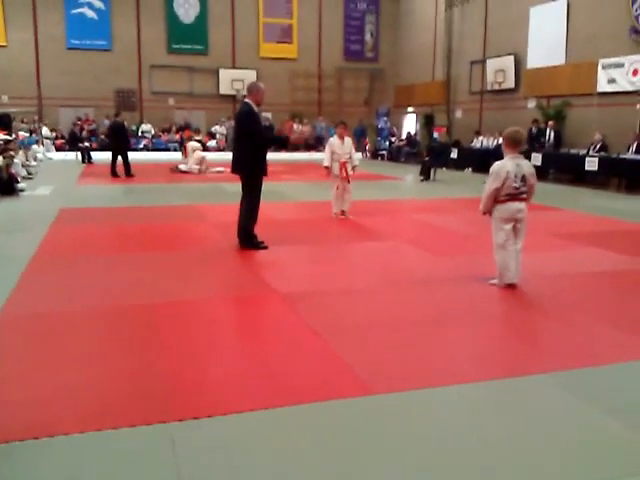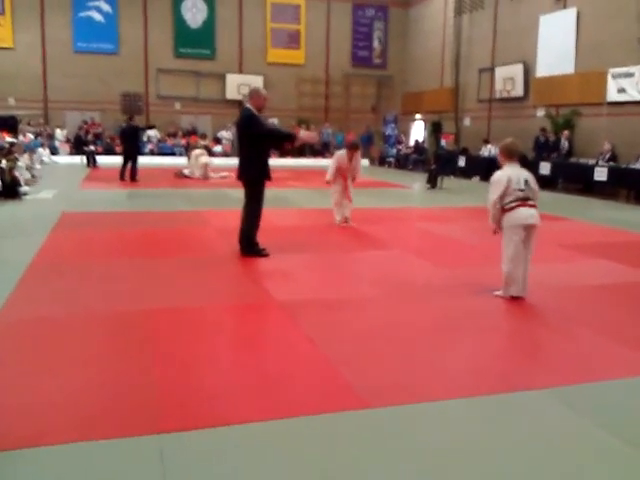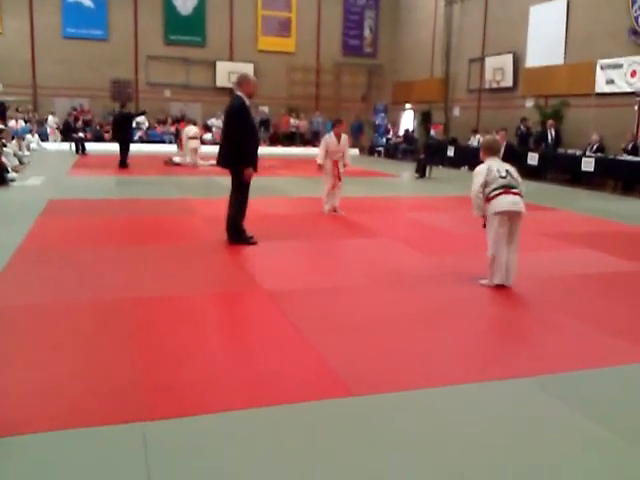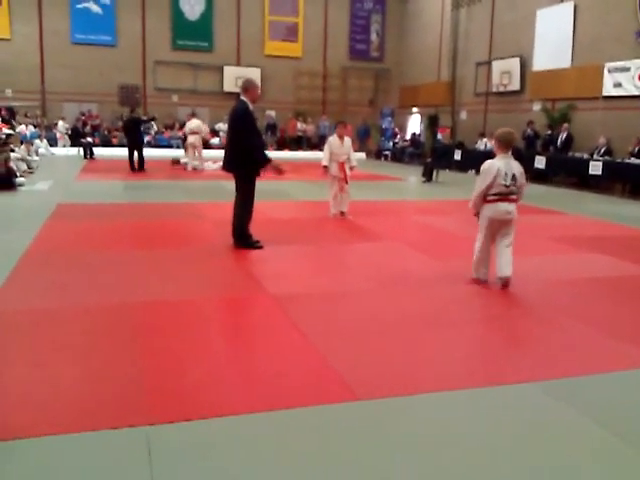
dt=0.5s
person 1, frame 1
left shoulder: (246, 111)
right shoulder: (248, 112)
left elbow: (259, 134)
right elbow: (263, 135)
left wrist: (282, 140)
right wrist: (287, 141)
left hip: (248, 162)
right hip: (250, 163)
left knee: (249, 199)
right knee: (251, 200)
left ankle: (245, 236)
right ankle: (248, 239)
person 1, frame 2
left shoulder: (249, 116)
right shoulder: (249, 117)
left elbow: (266, 134)
right elbow: (269, 132)
left wrist: (293, 138)
right wrist: (296, 136)
left hip: (252, 168)
right hip: (254, 170)
left knee: (252, 205)
right knee: (253, 206)
left ankle: (247, 243)
right ankle: (248, 245)
person 1, frame 3
left shoulder: (237, 103)
right shoulder: (240, 105)
right elbow: (242, 138)
left wrist: (247, 163)
right wrist: (247, 165)
left hip: (238, 158)
right hip: (240, 160)
left knee: (238, 194)
right knee: (240, 195)
left ankle: (234, 231)
right ankle: (236, 234)
person 1, frame 4
left shoulder: (240, 108)
right shoulder: (243, 110)
right elbow: (250, 141)
left wrist: (263, 162)
right wrist: (268, 162)
left hip: (241, 161)
right hip: (244, 163)
left knee: (243, 199)
right knee: (245, 200)
left ankle: (240, 235)
right ankle: (242, 238)
person 2, frame 1
left shoulder: (500, 166)
right shoulder: (528, 166)
left elbow: (490, 190)
right elbow: (531, 189)
left wrist: (484, 207)
left hip: (502, 209)
right hip: (520, 209)
left knee: (503, 244)
right knee: (516, 244)
left ankle: (506, 278)
right ankle: (513, 277)
person 2, frame 2
left shoulder: (500, 175)
right shoulder: (527, 174)
left elbow: (494, 201)
right elbow: (534, 196)
left wrist: (495, 222)
left hip: (513, 216)
right hip: (532, 215)
left knee: (512, 255)
right knee: (524, 255)
left ankle: (510, 290)
right ankle: (520, 290)
person 2, frame 3
left shoulder: (482, 168)
right shoulder: (509, 167)
left elbow: (477, 192)
right elbow: (519, 187)
left wrist: (482, 214)
left hip: (498, 205)
right hip: (517, 204)
left knee: (497, 243)
right knee: (511, 244)
left ankle: (495, 279)
right ankle: (506, 279)
person 2, frame 4
left shoulder: (490, 165)
right shoulder: (518, 167)
left elbow: (480, 190)
right elbow: (520, 191)
left wrist: (475, 207)
left hip: (491, 208)
right hip: (510, 209)
left knee: (483, 243)
right knee: (505, 243)
left ankle: (480, 275)
right ankle: (505, 275)
